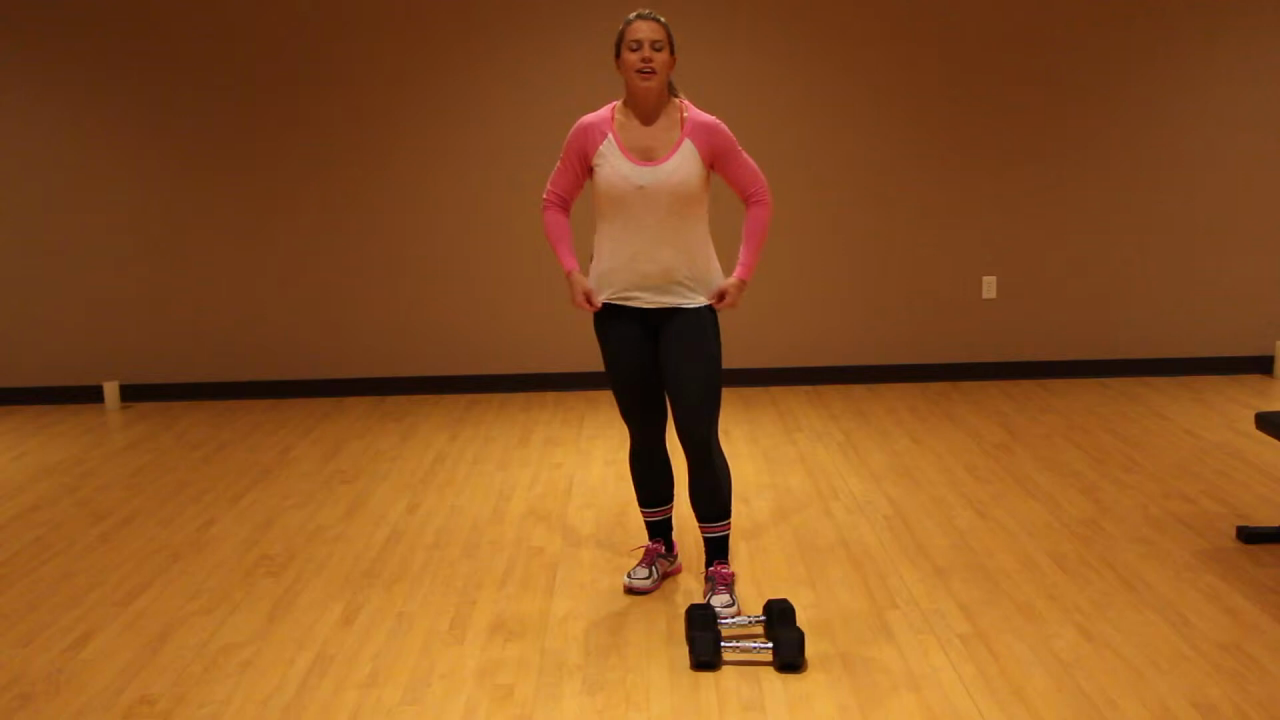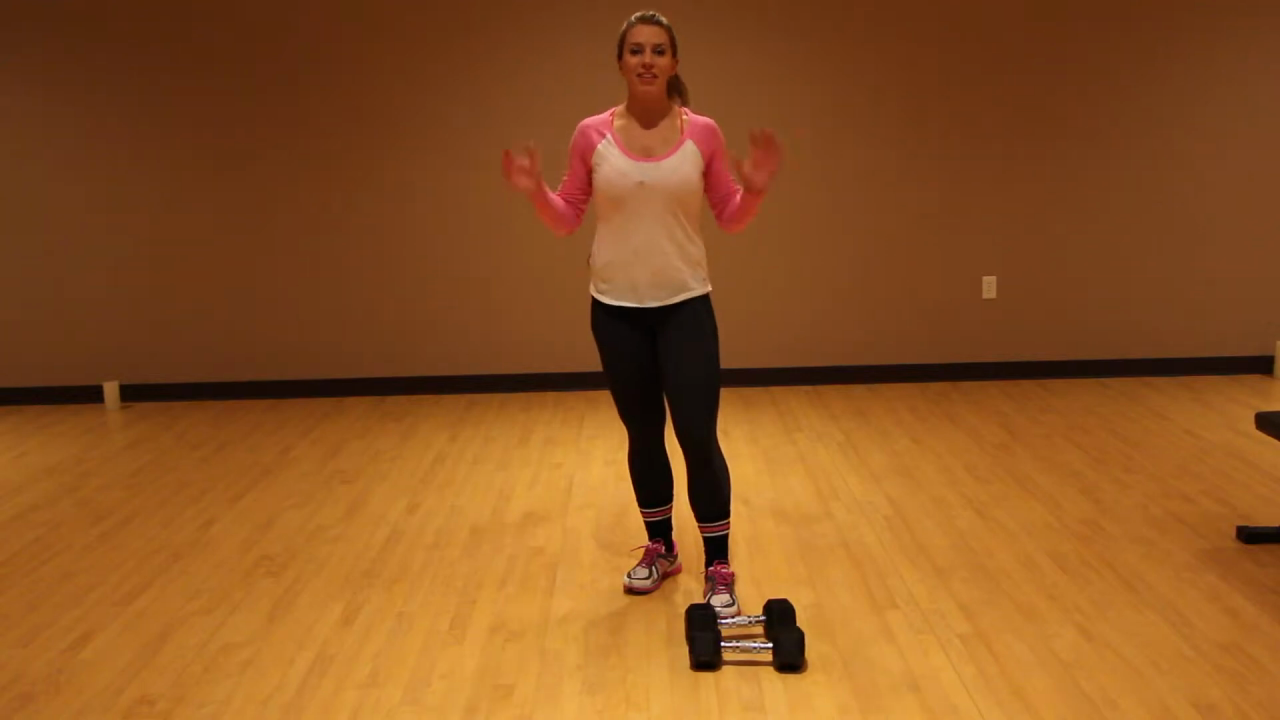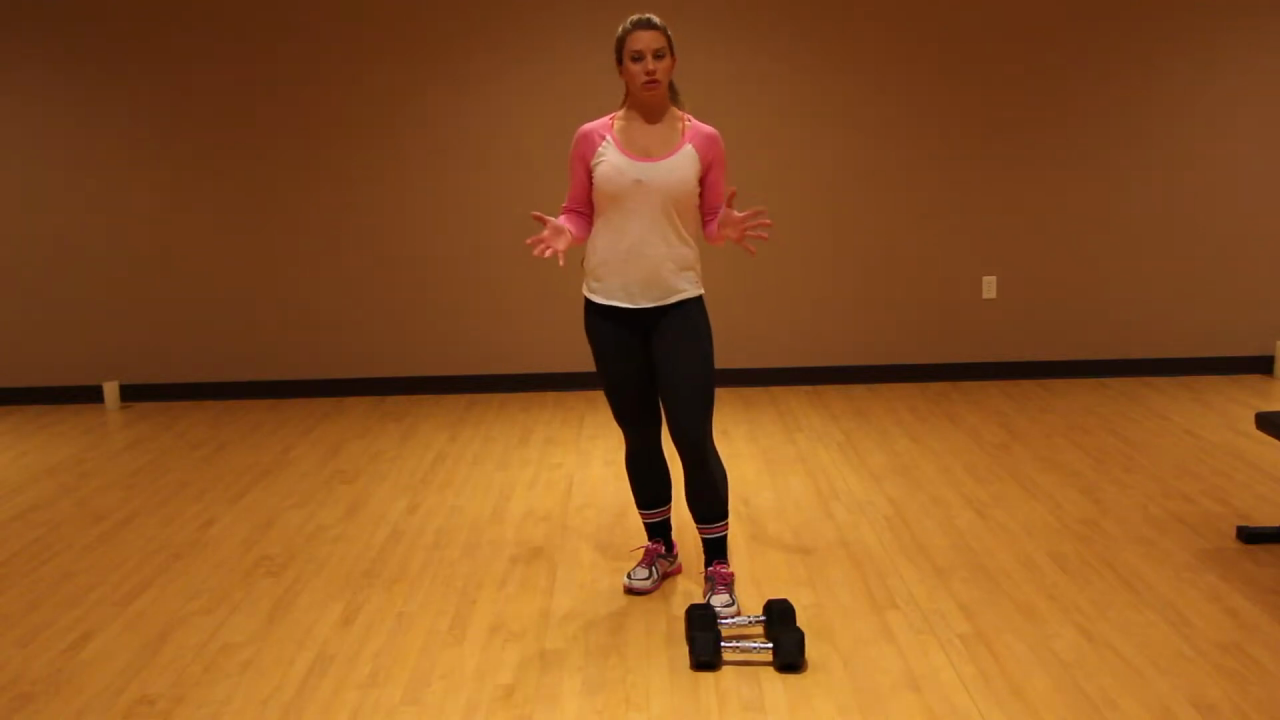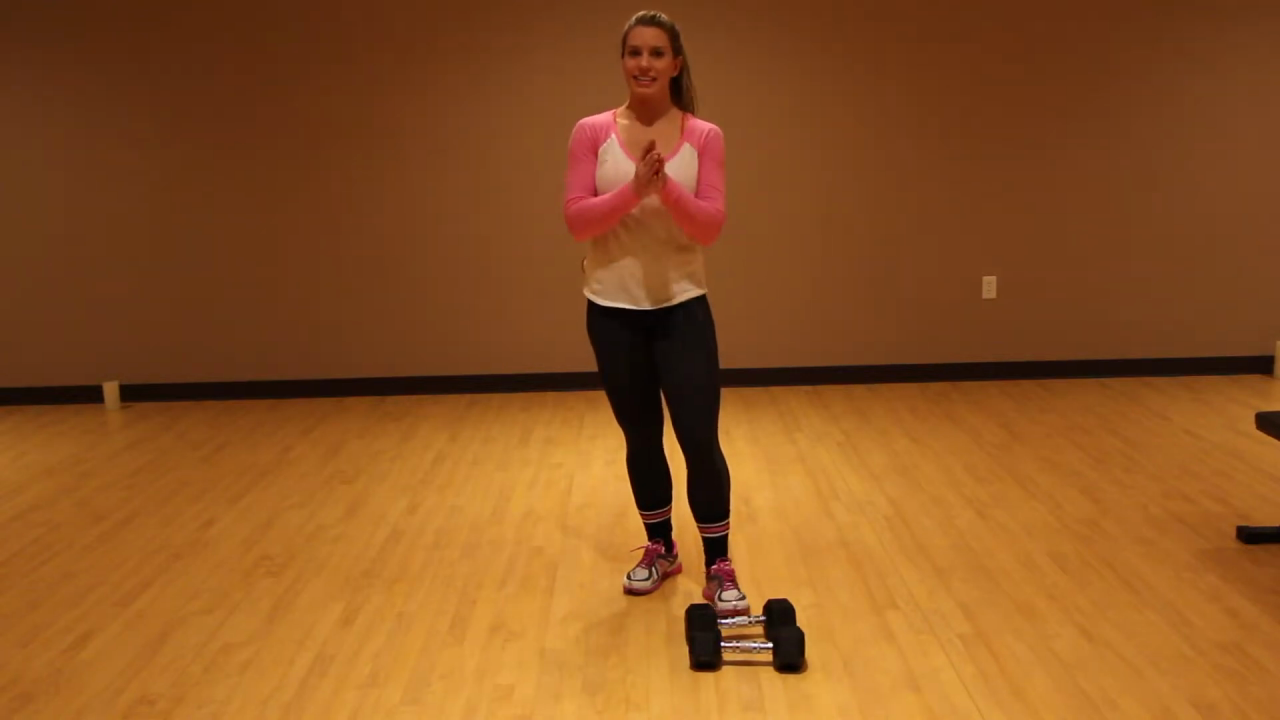
dt=0.7s
person 1, frame 1
left shoulder: (705, 130)
right shoulder: (590, 131)
left elbow: (758, 196)
right elbow: (554, 202)
left wrist: (741, 273)
right wrist: (572, 271)
left hip: (688, 306)
right hip: (619, 308)
left knee: (700, 437)
right knee: (644, 436)
left ankle: (718, 568)
right ankle: (660, 549)
person 1, frame 2
left shoulder: (703, 133)
right shoulder: (591, 134)
left elbow: (730, 217)
right elbow: (567, 219)
left wrist: (754, 187)
right wrist: (535, 190)
left hip: (685, 306)
right hip: (616, 309)
left knee: (699, 437)
right knee: (642, 435)
left ankle: (718, 567)
right ankle: (660, 549)
person 1, frame 3
left shoulder: (703, 140)
right shoulder: (591, 138)
left elbow: (709, 221)
right elbow: (579, 213)
left wrist: (727, 228)
right wrist: (563, 231)
left hip: (679, 307)
right hip: (610, 309)
left knee: (694, 438)
right knee: (639, 437)
left ankle: (717, 568)
right ankle: (660, 548)
person 1, frame 4
left shoulder: (704, 136)
right shoulder: (591, 132)
left elbow: (710, 226)
right elbow: (576, 220)
left wrist: (664, 187)
right wrist: (633, 187)
left hip: (682, 305)
right hip: (613, 309)
left knee: (699, 438)
right knee: (641, 437)
left ankle: (719, 567)
right ankle: (660, 550)
